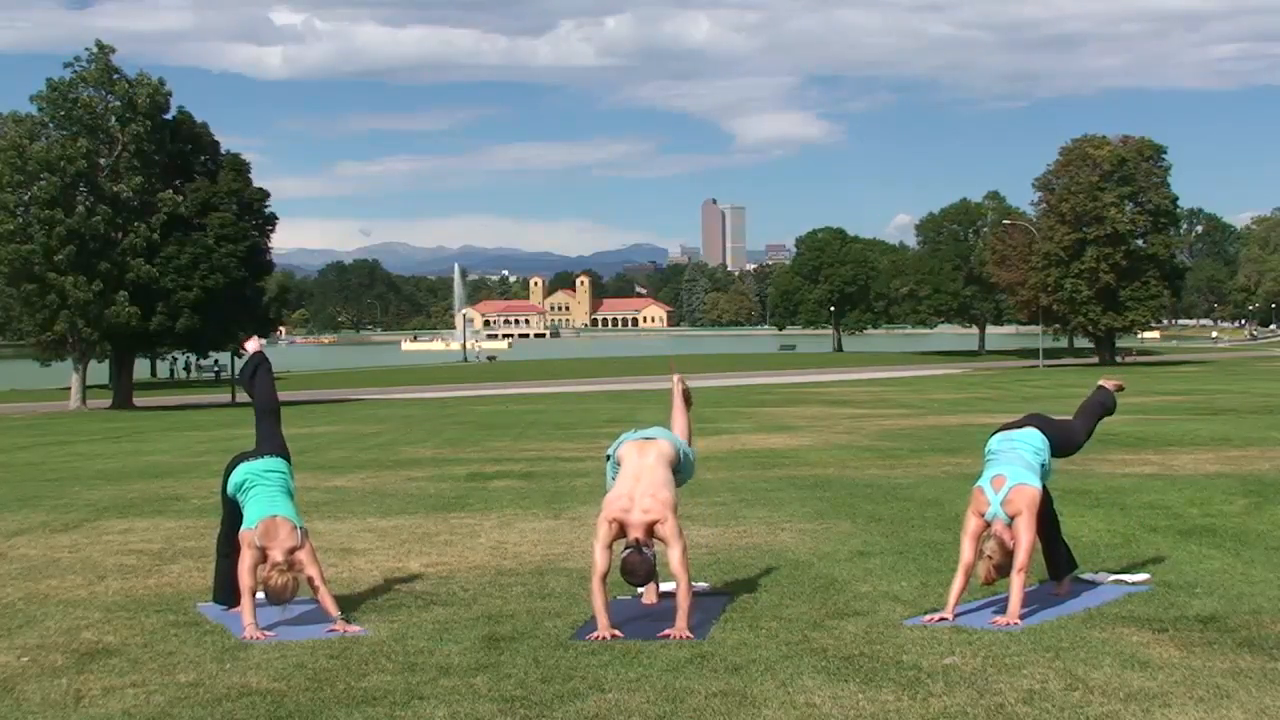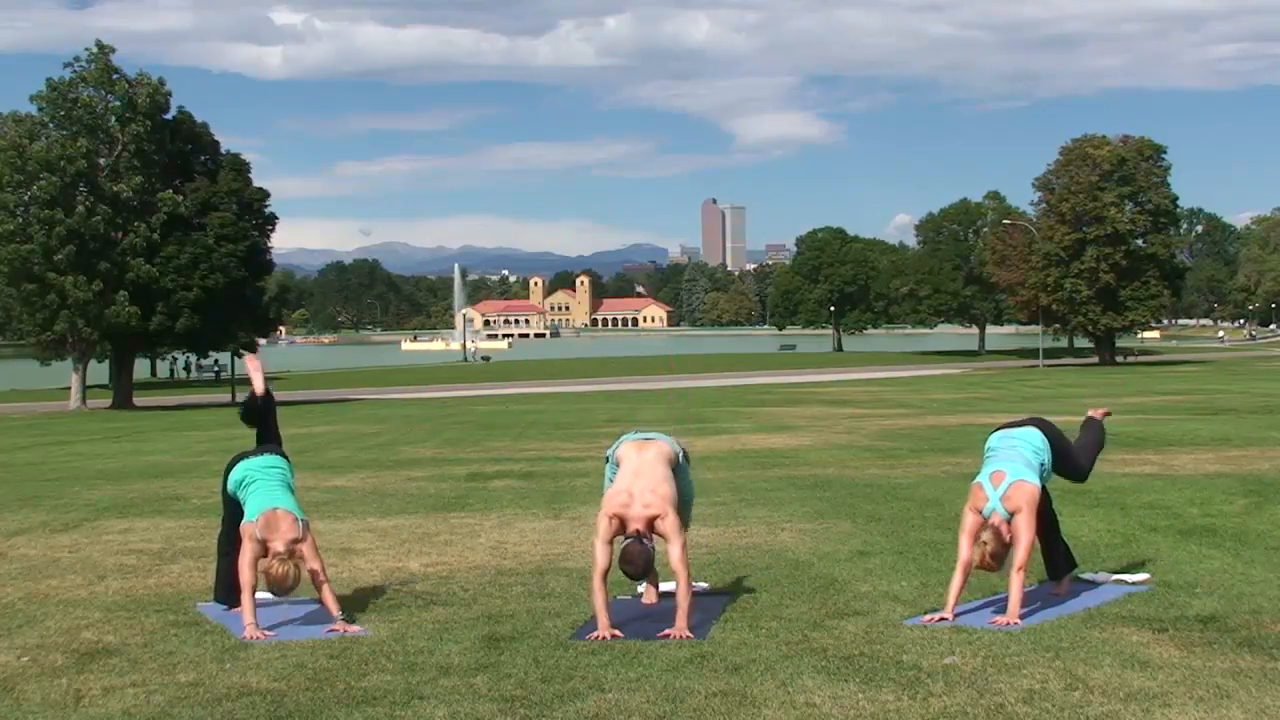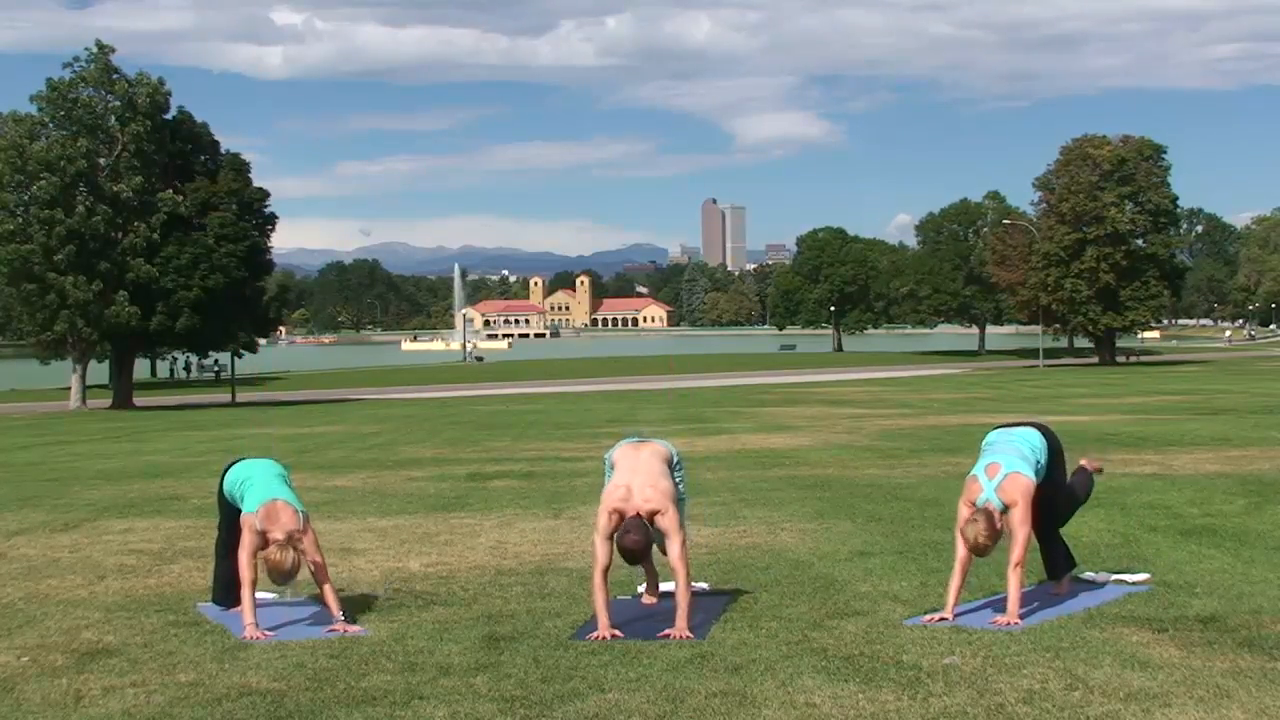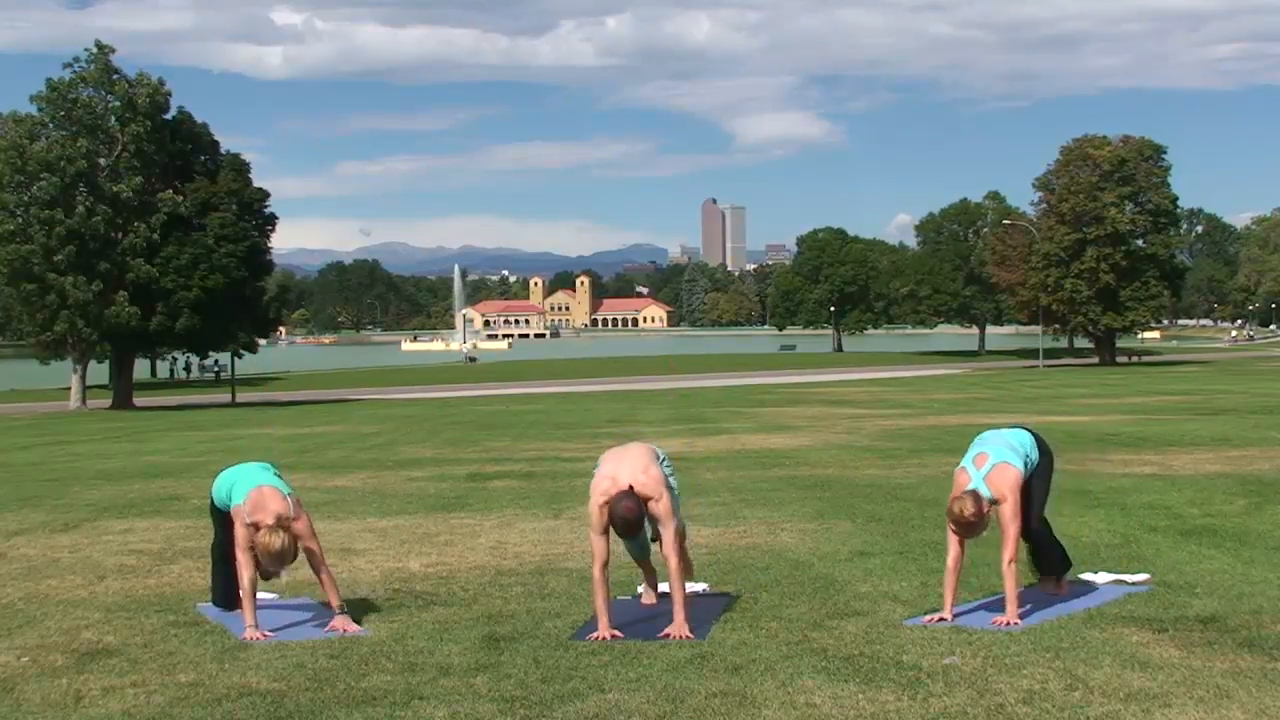
dt=0.4s
person 1, frame 1
left shoulder: (298, 542)
right shoulder: (252, 541)
left elbow: (318, 584)
right elbow: (253, 588)
left wrist: (339, 619)
right wrist: (250, 626)
left hip: (274, 466)
right hip: (242, 473)
left knee: (269, 417)
right knee: (230, 541)
left ankle: (255, 355)
right ankle: (226, 600)
person 1, frame 2
left shoulder: (301, 535)
right shoulder: (253, 535)
left elbow: (320, 579)
right elbow: (247, 586)
left wrist: (339, 618)
right wrist: (250, 625)
left hip: (275, 464)
right hip: (241, 472)
left knee: (270, 443)
right knee: (232, 540)
left ankle: (259, 392)
right ankle: (228, 600)
person 1, frame 3
left shoulder: (301, 529)
right shoulder: (252, 524)
left elbow: (323, 577)
right elbow: (247, 581)
left wrist: (340, 618)
right wrist: (250, 625)
right hip: (236, 474)
right knee: (230, 543)
right ankle: (228, 599)
person 1, frame 4
left shoulder: (295, 516)
right shoulder: (244, 517)
left elbow: (320, 566)
right elbow: (246, 575)
right hip: (225, 485)
right knee: (227, 550)
right ankle: (227, 600)
person 2, frame 1
left shoulder: (664, 519)
right shoulder: (610, 519)
left elbow: (682, 578)
right elbow: (598, 577)
left wrist: (682, 625)
right wrist: (603, 625)
left hip: (666, 446)
right hip: (625, 447)
left knee: (684, 446)
left ankle: (678, 389)
right ankle: (651, 582)
person 2, frame 2
left shoulder: (664, 516)
right shoulder: (609, 516)
left elbow: (682, 575)
right elbow: (598, 576)
left wrist: (681, 625)
right wrist: (603, 625)
left hip: (666, 448)
right hip: (623, 449)
right ankle: (651, 578)
person 2, frame 3
left shoulder: (664, 511)
right shoulder: (609, 511)
left elbow: (680, 571)
right elbow: (600, 572)
left wrist: (681, 625)
right wrist: (603, 625)
left hip: (664, 453)
left knee: (668, 543)
right ankle: (651, 578)
person 2, frame 4
left shoulder: (657, 496)
right shoulder: (600, 501)
left elbow: (673, 560)
right elbow: (599, 567)
left wrist: (680, 620)
right wrist: (603, 625)
left knee: (669, 532)
right knee: (634, 543)
right ankle: (649, 577)
person 3, frame 1
left shoulder: (1022, 506)
right shoulder: (977, 509)
left elbow: (1019, 568)
right elbow: (964, 564)
left wrist: (1013, 614)
right wrist: (948, 610)
left hip: (1038, 437)
right hip: (1002, 440)
left knee: (1081, 426)
right knee: (1043, 518)
left ankle: (1105, 391)
right ankle: (1062, 574)
person 3, frame 2
left shoulder: (1021, 502)
right shoulder: (975, 506)
left elbow: (1019, 567)
right elbow: (962, 562)
left wrist: (1012, 613)
right wrist: (948, 609)
left hip: (1040, 437)
left knee: (1079, 470)
right knee: (1043, 517)
left ankle: (1094, 421)
right ankle: (1062, 574)
person 3, frame 3
left shoulder: (1015, 495)
right shoulder: (969, 499)
left elbow: (1016, 563)
right elbow: (961, 560)
left wrist: (1012, 613)
right wrist: (948, 609)
left hip: (1038, 440)
left knee: (1059, 515)
right knee: (1041, 520)
left ankle: (1085, 472)
right ankle: (1061, 574)
person 3, frame 4
left shoulder: (1004, 490)
right shoulder: (959, 494)
left elbow: (1009, 558)
right elbow: (953, 557)
left wrist: (1011, 612)
right wrist: (946, 610)
left hip: (1031, 447)
left knee: (1031, 525)
right knee: (1026, 529)
left ankle: (1052, 572)
right ankle: (1058, 573)
